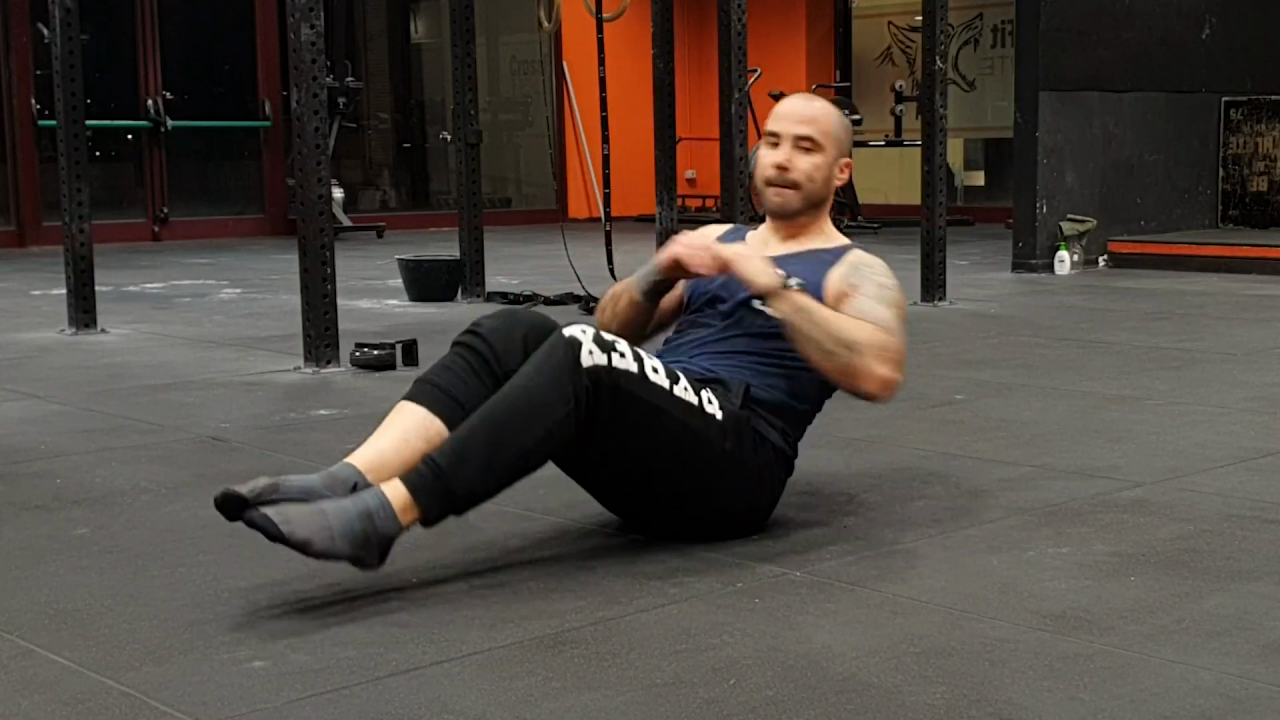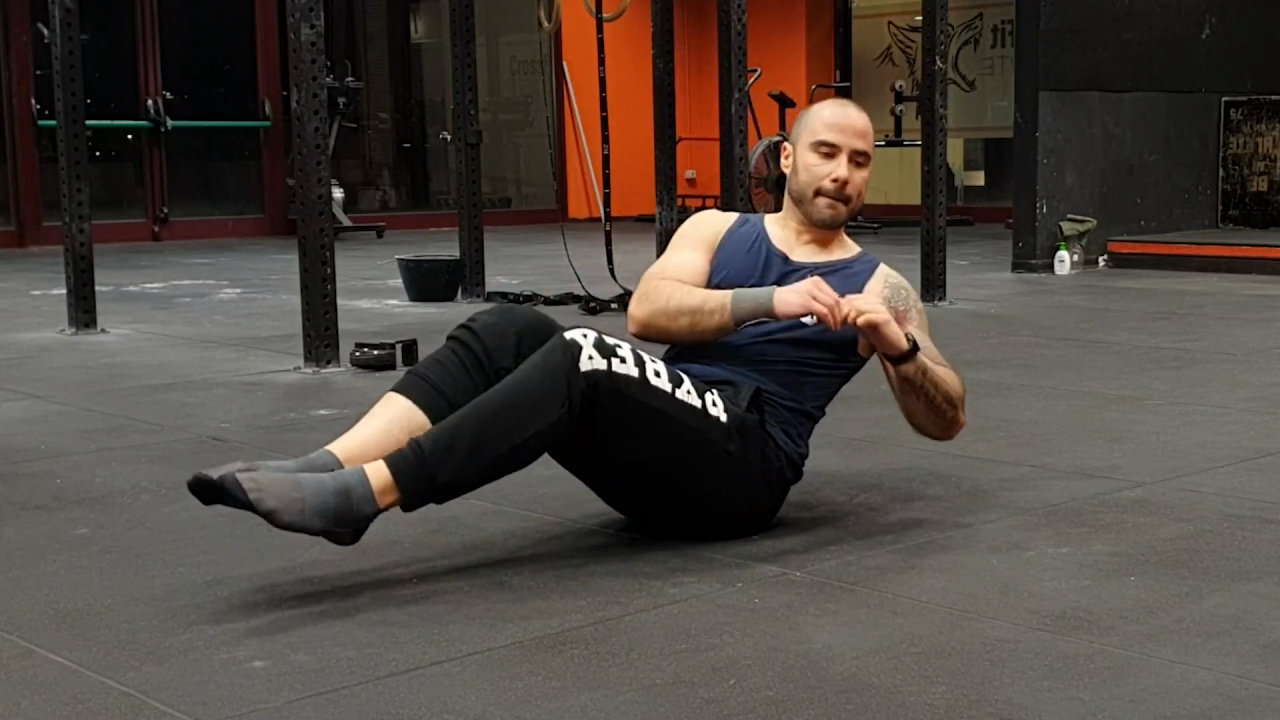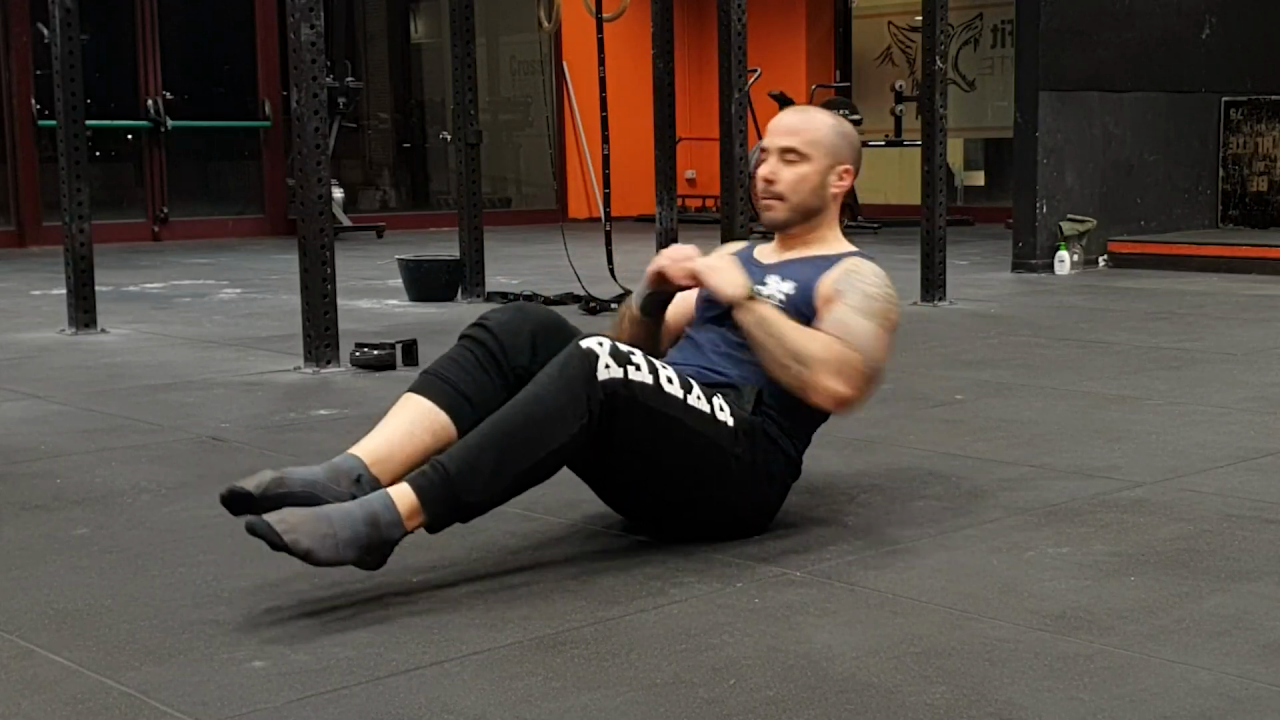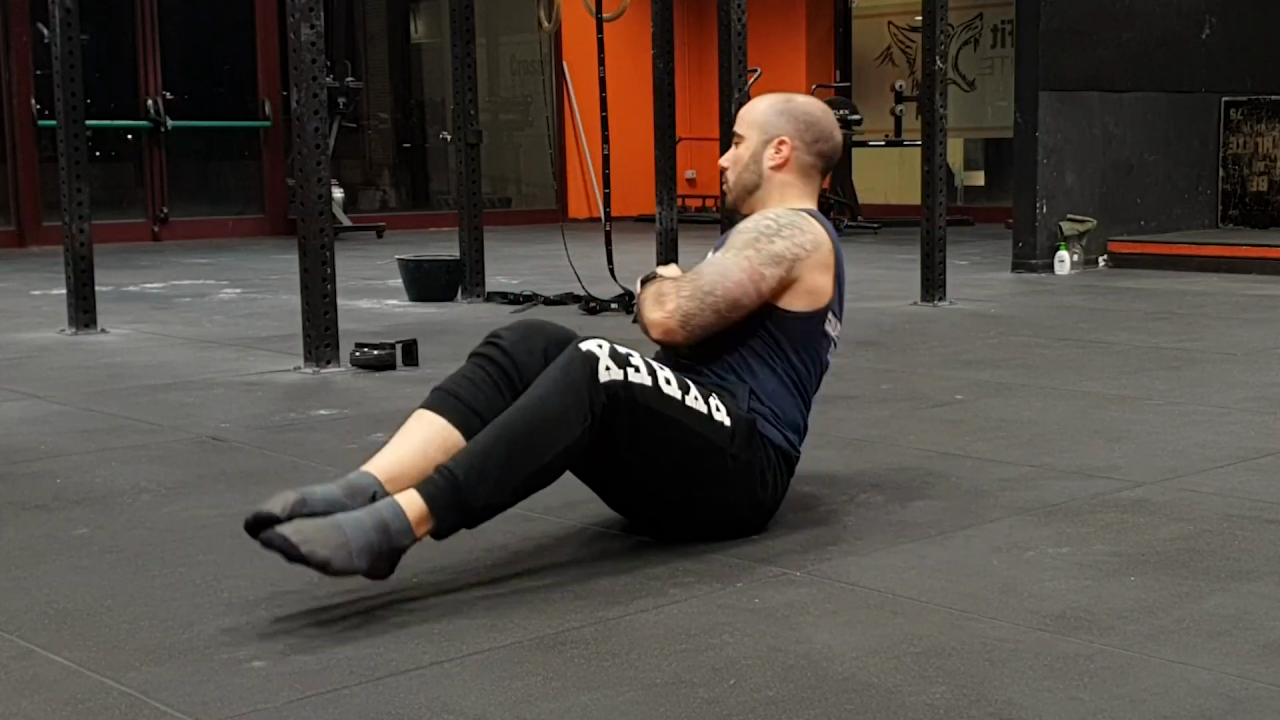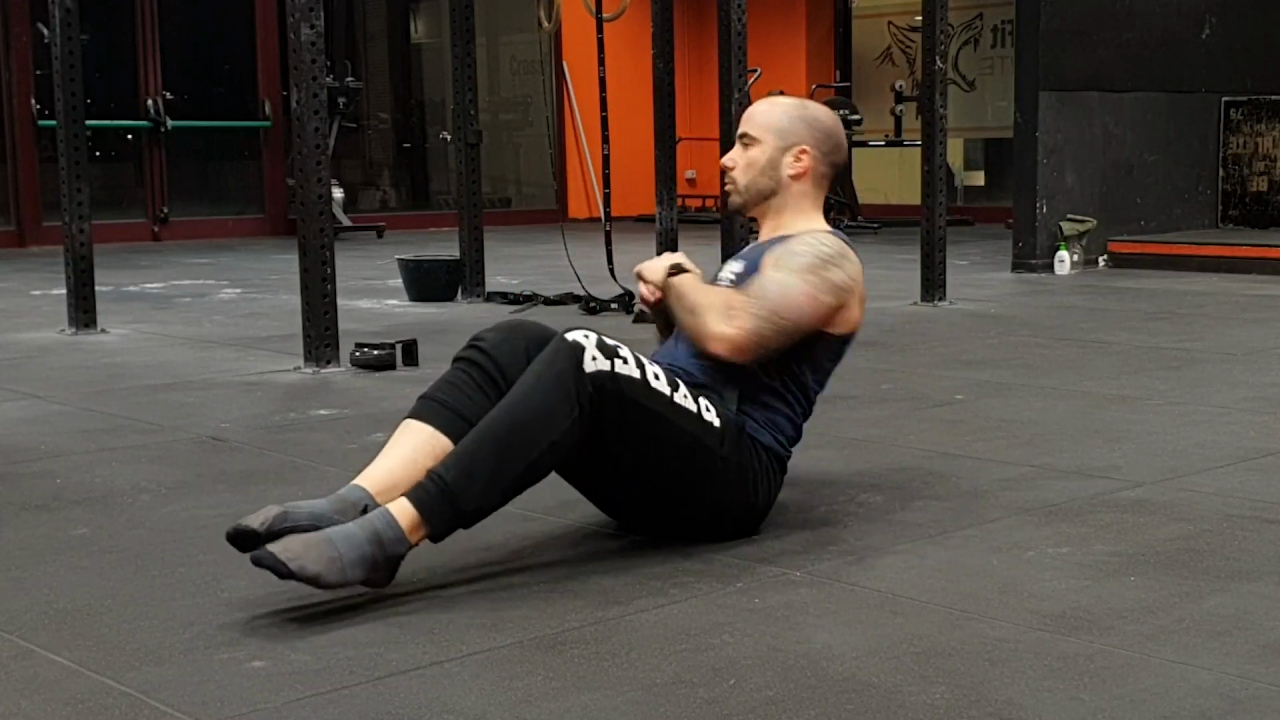
dt=0.3s
person 1, frame 1
left shoulder: (857, 274)
right shoulder: (721, 240)
left elbow: (876, 375)
right elbow: (613, 325)
left wrist: (769, 283)
right wrist: (664, 270)
left hip: (733, 466)
right hip: (649, 449)
left knee: (583, 355)
right knee: (512, 335)
left ankle: (381, 517)
right ankle: (345, 483)
person 1, frame 2
left shoulder: (879, 287)
right shoulder: (716, 230)
left elbow: (947, 418)
right elbow: (647, 314)
left wrist: (900, 344)
right wrist: (769, 302)
left hip: (739, 465)
right hip: (657, 444)
left knee: (583, 360)
right knee: (509, 333)
left ankle: (358, 496)
right ankle: (328, 467)
person 1, frame 3
left shoulder: (856, 283)
right shoulder: (737, 258)
left elbow: (833, 387)
right elbow: (636, 346)
left wrist: (737, 295)
right wrist: (658, 288)
left hip: (737, 467)
right hip: (656, 454)
left knee: (596, 368)
right knee: (522, 330)
left ankle: (384, 518)
right ankle: (349, 477)
person 1, frame 4
left shoulder: (785, 232)
right shoulder: (775, 238)
left elbow: (670, 321)
left wrist: (662, 284)
right wrist: (670, 292)
left hip: (736, 468)
right hip: (663, 451)
left knee: (597, 366)
right knee: (532, 346)
left ankle: (393, 526)
right ankle: (363, 492)
person 1, frame 5
left shoulder: (820, 258)
right shoulder: (759, 255)
left elbow: (731, 336)
left wrist: (679, 277)
right wrist: (663, 296)
left hip: (728, 470)
right hip: (654, 450)
left knee: (585, 357)
right knee: (514, 344)
left ankle: (388, 534)
right ankle: (356, 504)
